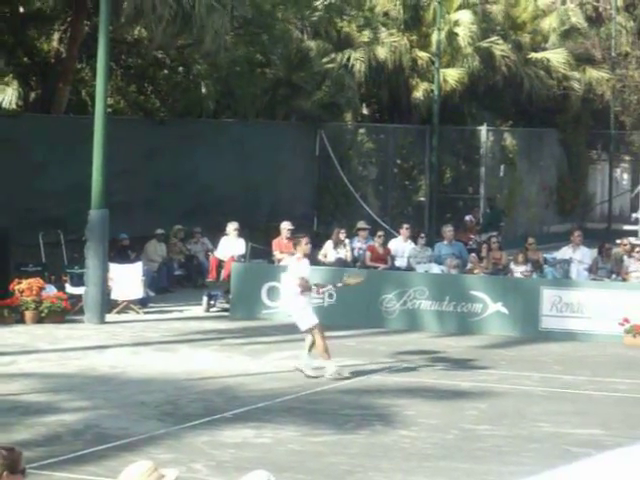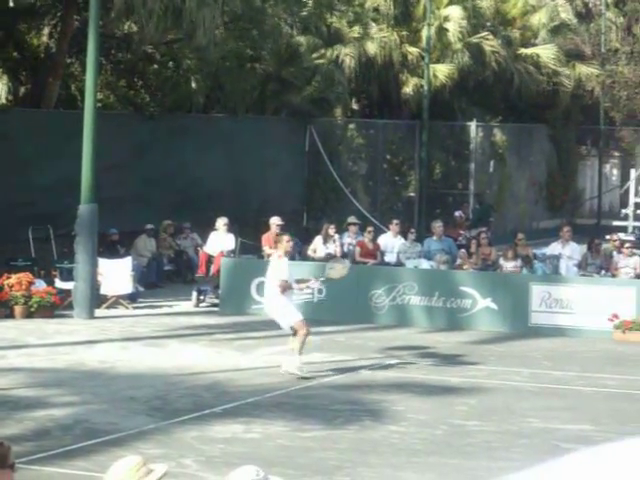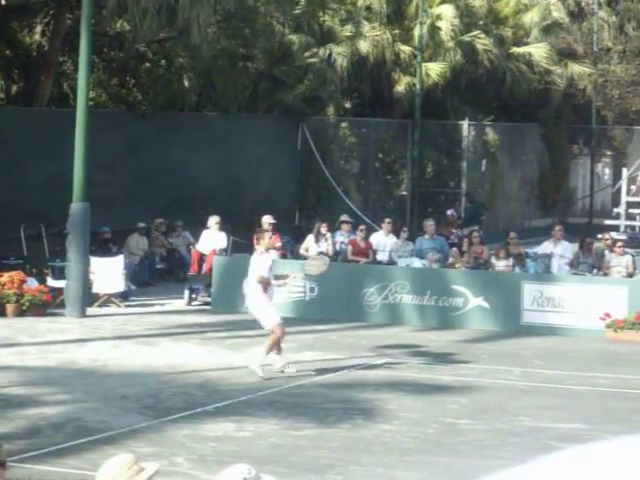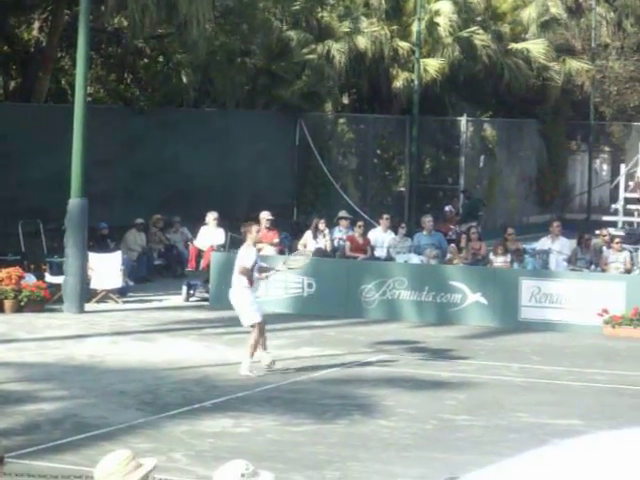
dt=0.1s
person 1, frame 1
left shoulder: (292, 261)
right shoulder: (303, 261)
right elbow: (301, 281)
left wrist: (317, 286)
right wrist: (313, 287)
left hip: (291, 302)
right hip: (298, 302)
left knee: (311, 332)
right knee: (319, 334)
left ankle: (304, 363)
right ankle: (330, 368)
person 1, frame 2
left shoulder: (277, 259)
right shoulder: (282, 260)
right elbow: (282, 283)
left wrist: (304, 282)
right wrist: (296, 286)
left hip: (277, 302)
right hip: (279, 302)
left knee: (297, 331)
right knee: (304, 330)
left ankle: (288, 364)
right ankle: (294, 362)
person 1, frame 3
left shoulder: (259, 256)
right shoulder: (264, 257)
left elbow: (268, 277)
right elbow: (259, 279)
left wrist: (288, 276)
right wrist: (275, 282)
left hip: (260, 300)
right hip: (259, 300)
left knee: (277, 332)
right knee: (279, 332)
left ankle: (280, 363)
right ankle: (257, 362)
person 1, frame 4
left shoulder: (251, 249)
right shoulder: (249, 250)
left elbow: (258, 268)
right elbow: (241, 270)
left wrist: (273, 269)
right wrist: (257, 276)
left hip: (248, 295)
right hip: (243, 294)
left knee: (260, 326)
right knee: (257, 330)
left ankle: (265, 357)
right ankle: (246, 365)
